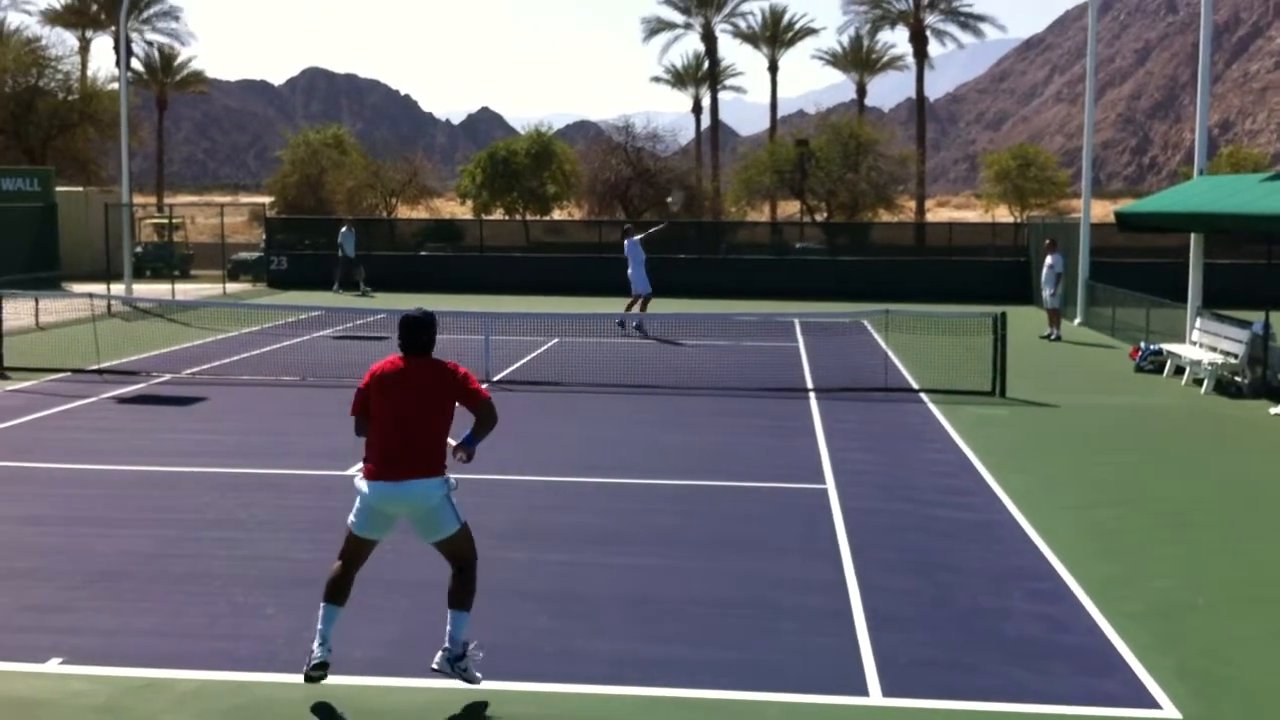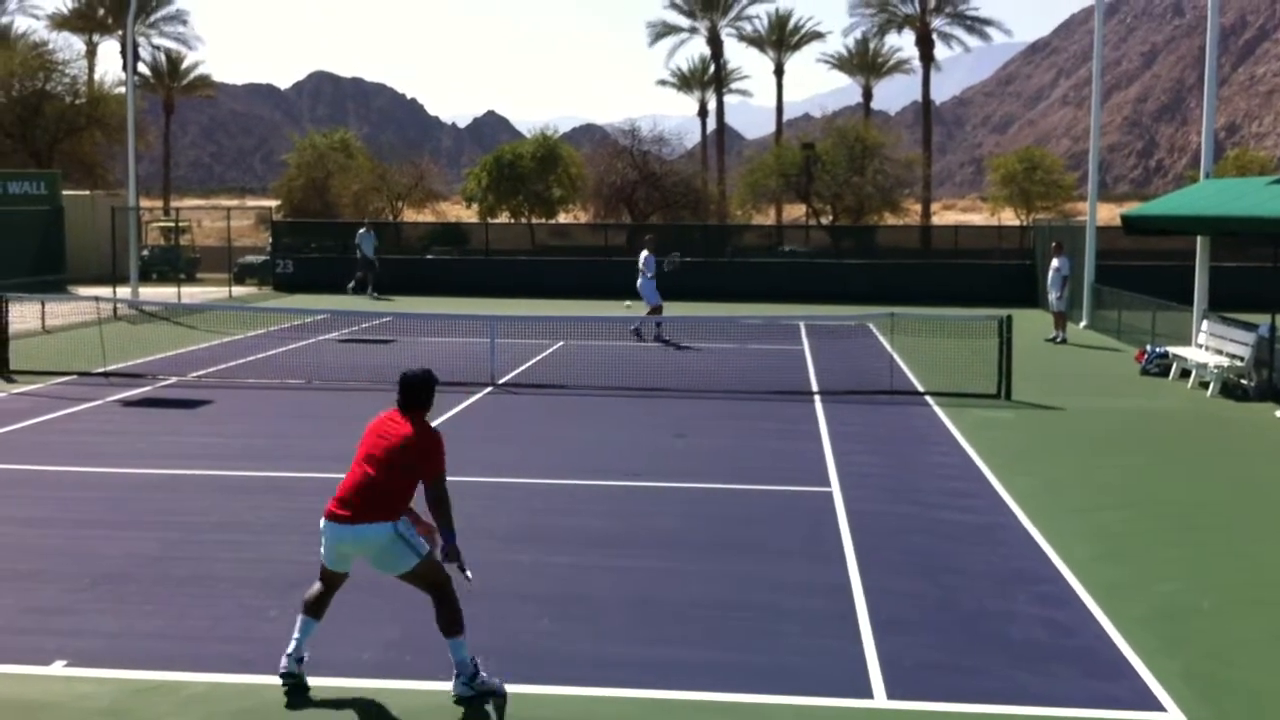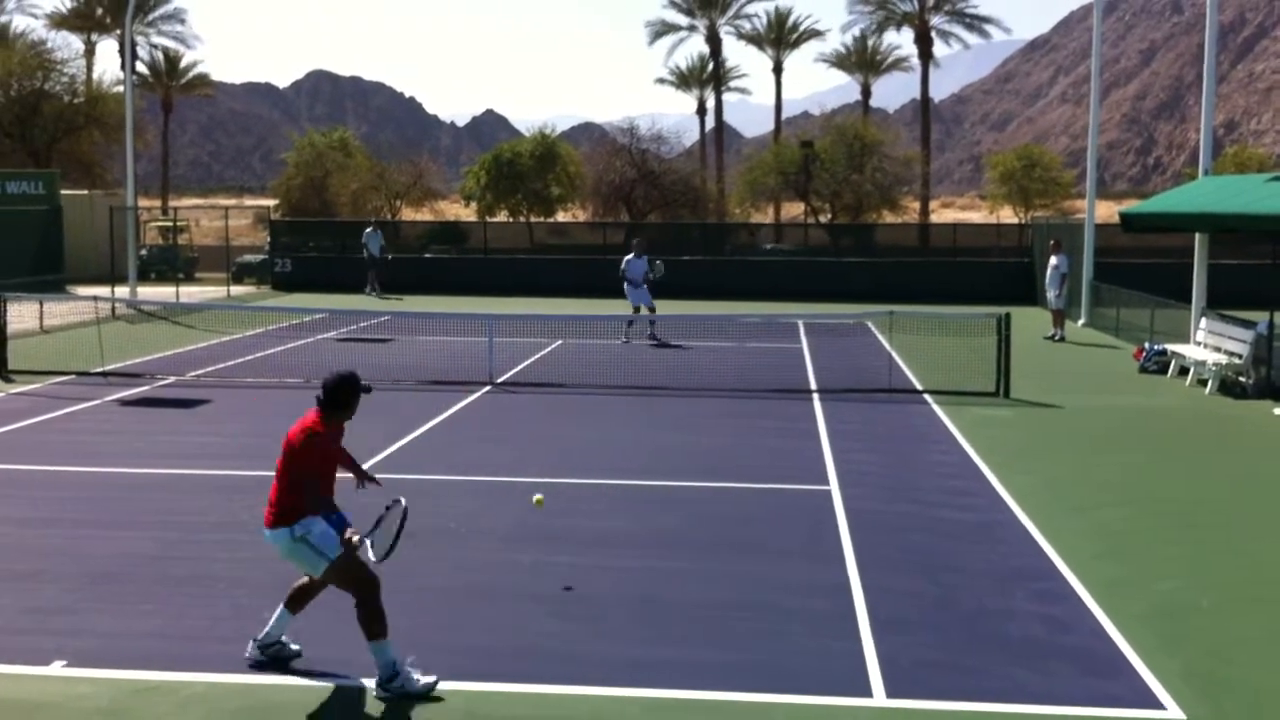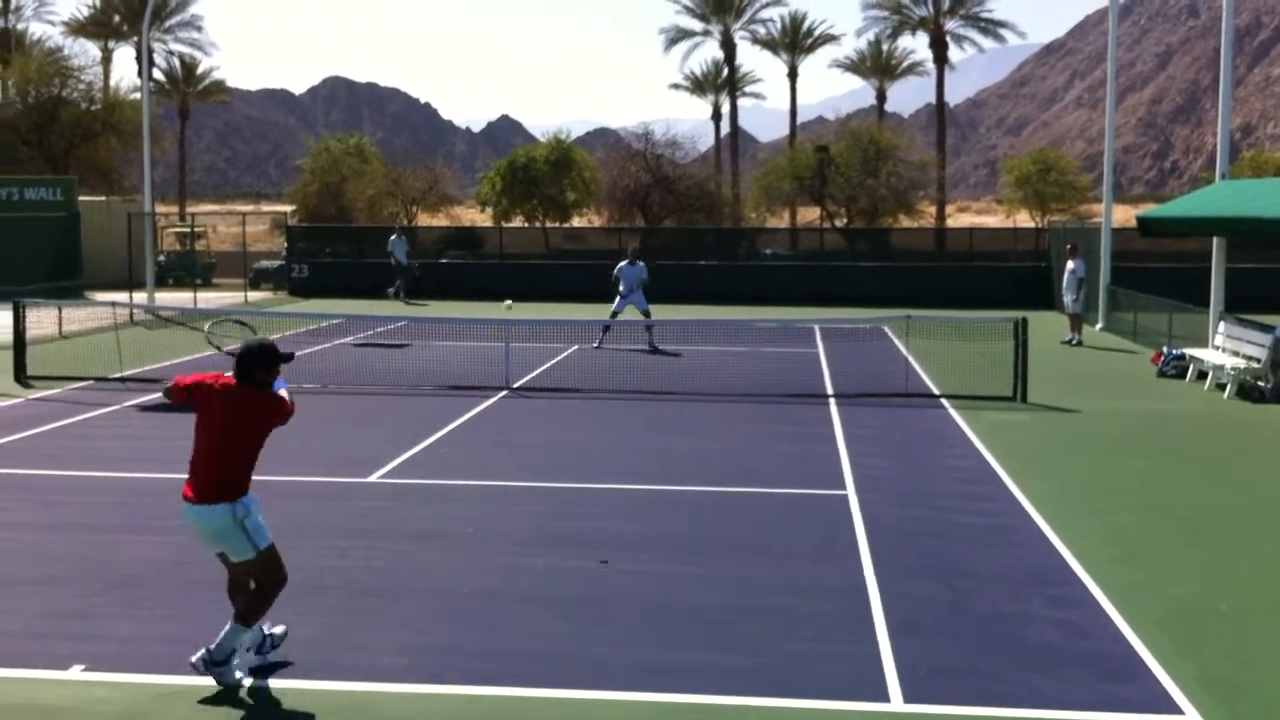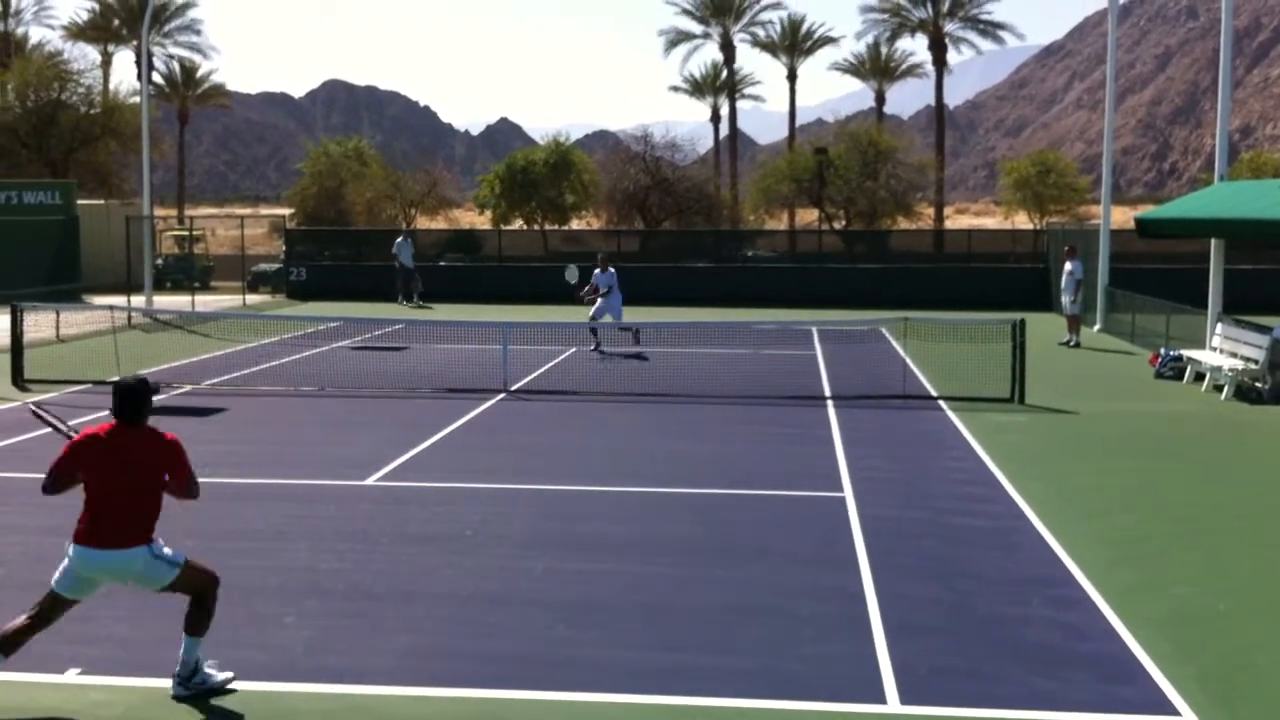
dt=0.3s
person 1, frame 1
left shoulder: (378, 373)
right shoulder: (451, 374)
left elbow: (361, 428)
right elbow: (489, 415)
right wrist: (469, 443)
left hip: (378, 486)
right hip: (426, 487)
left knee: (347, 562)
right knee: (464, 561)
left ankle: (321, 648)
right ankle: (454, 653)
person 1, frame 2
left shoulder: (378, 423)
right shoulder: (426, 436)
right elbow: (436, 495)
left wrist: (412, 518)
right wrist: (448, 540)
left hip: (336, 523)
right hip: (375, 529)
left knee: (327, 583)
right knee: (442, 589)
left ankle: (292, 659)
right ankle: (467, 676)
person 1, frame 3
left shoulder: (322, 422)
right shoulder: (313, 435)
left elbow: (334, 452)
right elbow: (317, 493)
left wrist: (357, 469)
right wrist: (344, 531)
left hip: (286, 523)
right hip: (292, 527)
left knee: (322, 575)
right knee: (366, 586)
left ankle: (267, 643)
right ankle: (390, 675)
person 1, frame 4
left shoulder: (210, 385)
right shoulder: (269, 404)
left elbow: (170, 391)
right elbow: (284, 406)
right wrist: (279, 386)
left hip: (195, 504)
right hip: (227, 507)
left knee: (238, 566)
right knee: (273, 579)
left ankle: (253, 638)
right ankle: (217, 656)
person 1, frame 5
left shoulder: (88, 441)
right shoulder: (166, 444)
left elbow: (49, 487)
right elbow: (191, 492)
left hip: (86, 550)
right hip: (135, 553)
left knee: (43, 613)
right knee: (207, 586)
right ankle: (189, 674)
